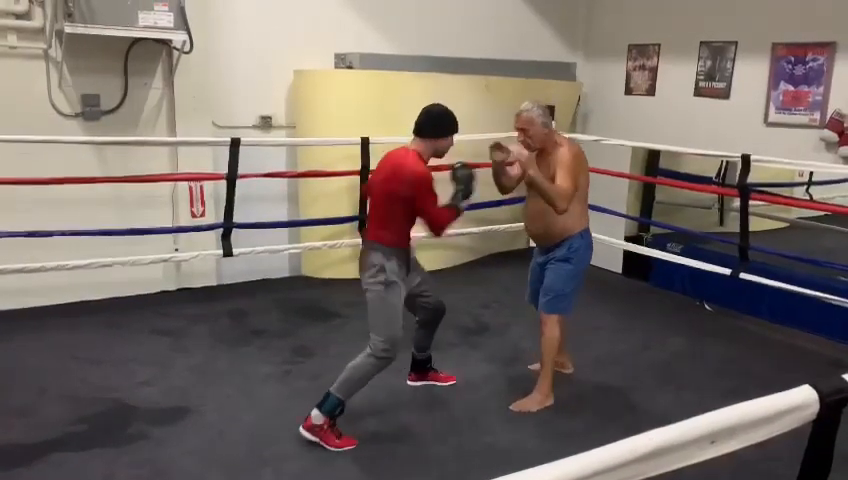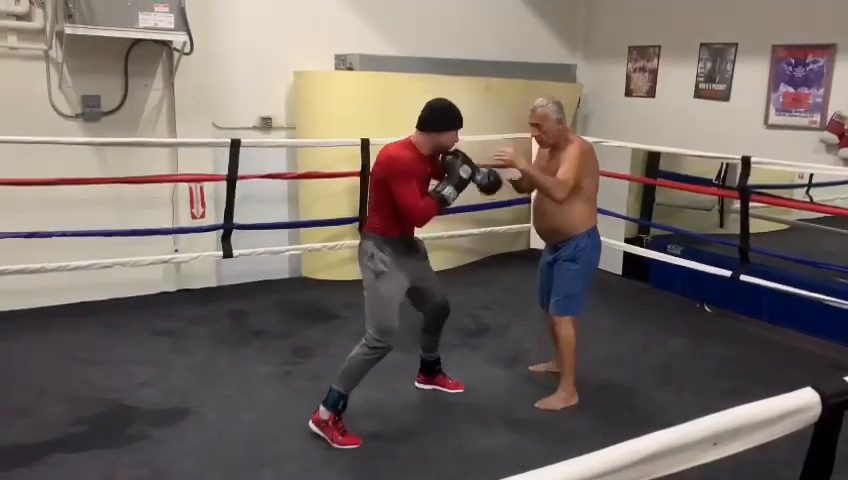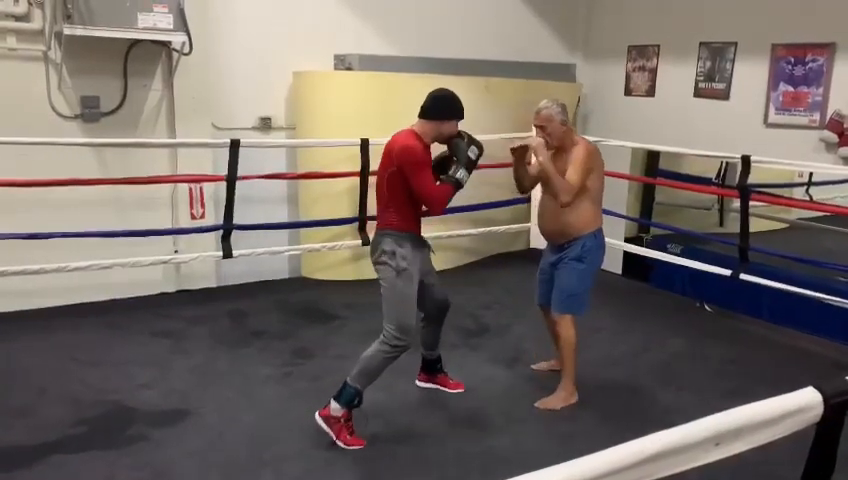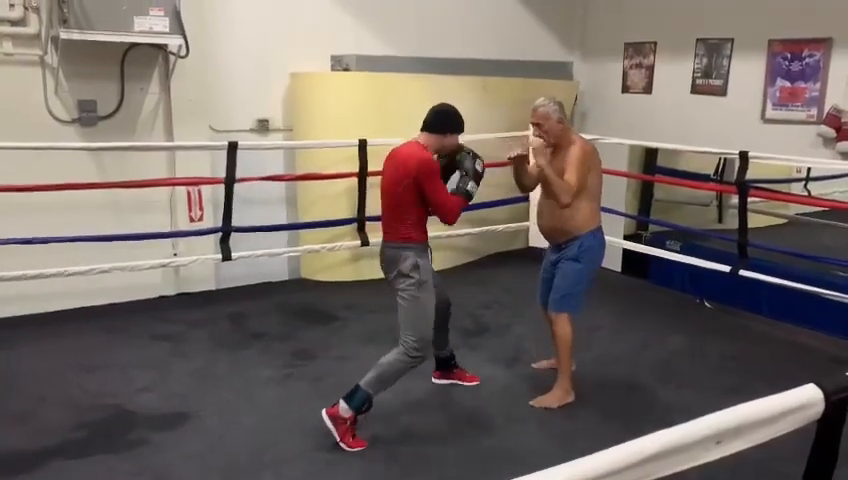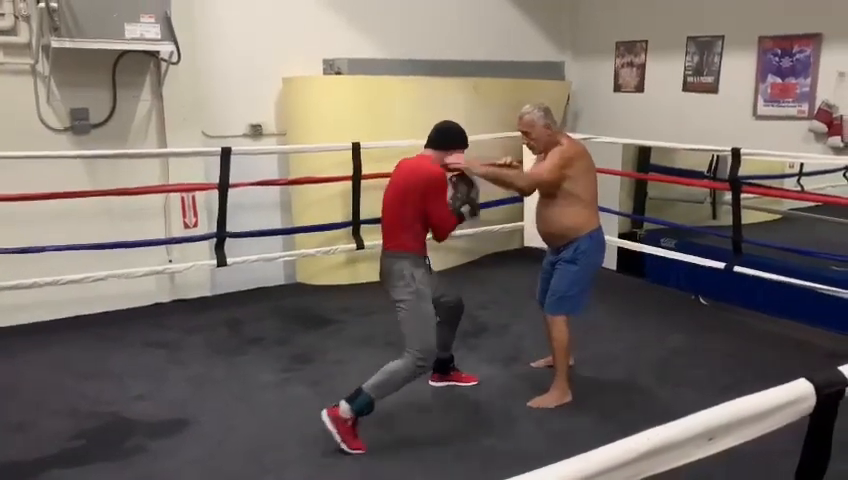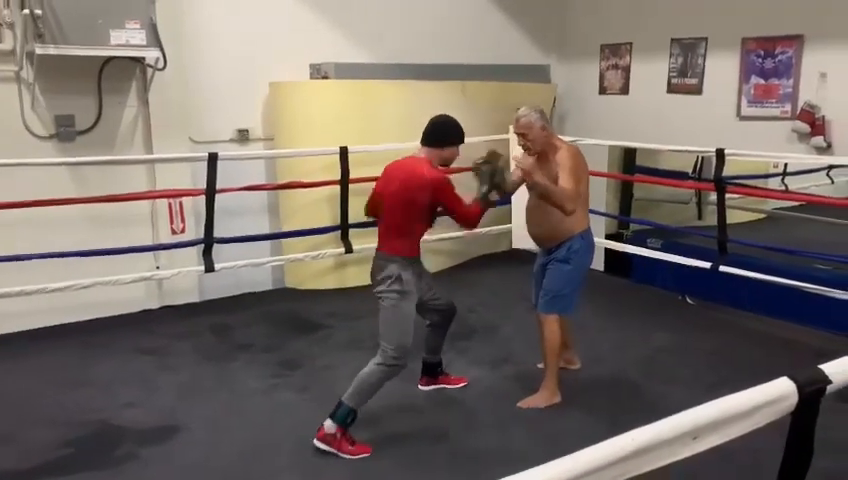
dt=0.3s
person 1, frame 1
left shoulder: (400, 158)
right shoulder: (416, 172)
right elbow: (438, 226)
right wrist: (461, 194)
left hip: (399, 255)
right hip: (383, 260)
left knee: (433, 308)
right knee: (384, 349)
left ankle: (421, 369)
right ankle: (320, 419)
person 1, frame 2
left shoulder: (429, 156)
right shoulder: (396, 158)
left elbow: (441, 172)
right elbow: (418, 215)
left wrist: (477, 174)
right wrist: (453, 184)
left hip: (408, 246)
right hip: (382, 251)
left knee: (438, 307)
right knee: (380, 339)
left ankle: (429, 373)
right ankle: (327, 413)
person 1, frame 3
left shoulder: (412, 142)
right shoulder: (407, 147)
left elbow: (424, 178)
right elbow: (436, 201)
left wrist: (450, 157)
right wrist: (464, 166)
left hip: (411, 242)
right hip: (395, 246)
left knee: (438, 304)
right knee: (397, 336)
left ankle: (429, 373)
right ankle: (336, 410)
person 1, frame 4
left shoulder: (401, 152)
right shoulder: (423, 160)
right elbow: (448, 214)
left wrist: (448, 168)
right wrist: (470, 178)
left hip: (402, 250)
right hip: (409, 255)
left knee: (440, 305)
right knee: (415, 348)
left ankle: (446, 367)
right ankle: (344, 411)
person 1, frame 5
left shoulder: (407, 167)
right shoulder: (433, 174)
right elbow: (442, 229)
left wrist: (458, 200)
right wrist: (462, 202)
left hip: (406, 262)
right hip: (405, 266)
left knee: (451, 306)
right knee: (419, 356)
left ankle: (444, 369)
right ankle: (344, 413)
person 1, frame 6
left shoulder: (395, 167)
right shoulder: (435, 179)
left elbow: (373, 209)
right elbow: (468, 220)
right wrist: (490, 189)
left hip: (405, 264)
right hip: (397, 270)
left knee: (444, 310)
right knee: (394, 356)
left ankle: (431, 373)
right ankle: (332, 429)
person 2, frame 1
left shoulder: (566, 153)
right shoulder: (534, 151)
left elbow: (561, 203)
right elbow: (505, 188)
left wrist: (530, 170)
right wrist: (498, 165)
left hip: (571, 246)
right hip: (545, 245)
left knee: (550, 314)
right knee: (544, 306)
left ankle: (543, 392)
right ankle: (561, 360)
person 2, frame 2
left shoulder: (577, 150)
right shoulder: (546, 150)
left elbow: (559, 191)
right elbow: (525, 188)
left wrist: (523, 165)
right wrist: (515, 171)
left hip: (578, 245)
right hip: (554, 244)
left knee: (561, 314)
right knee: (549, 307)
left ankle: (567, 391)
right ankle: (560, 361)
person 2, frame 3
left shoulder: (582, 151)
right shoulder: (548, 151)
left elbow: (565, 195)
right elbow: (525, 186)
left wrist: (540, 162)
right wrist: (520, 161)
left hip: (582, 247)
right hip: (555, 245)
left knee: (562, 313)
right knee: (547, 305)
left ankle: (567, 390)
right ankle: (562, 359)
person 2, frame 4
left shoulder: (579, 150)
right shoulder: (549, 149)
left elbow: (565, 197)
right elbow: (527, 186)
left wrist: (542, 163)
right wrist: (519, 164)
left hip: (582, 244)
right hip: (557, 243)
left knee: (559, 312)
right knee: (549, 306)
left ankle: (563, 388)
right ankle: (562, 359)
person 2, frame 5
left shoulder: (567, 153)
right shoulder: (549, 153)
left elbow: (525, 183)
right elbow: (526, 186)
left wrist: (476, 168)
right wrist: (508, 171)
left hip: (582, 246)
right hip: (560, 245)
left knee: (556, 313)
right knee: (548, 305)
left ankle: (560, 389)
right ankle: (561, 356)
person 2, frame 6
left shoulder: (565, 156)
right shoulder: (534, 155)
left elbow: (569, 204)
right elbow: (506, 189)
left wrist: (534, 176)
left hip: (572, 247)
right hip: (549, 247)
left knee: (548, 313)
right knee: (548, 307)
left ankle: (550, 390)
right ankle: (567, 356)
